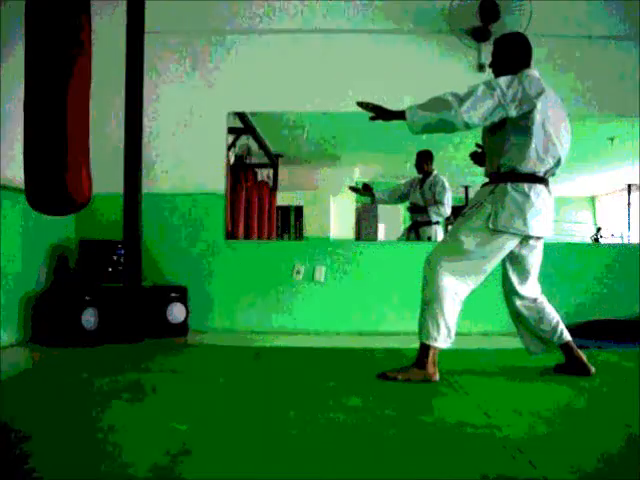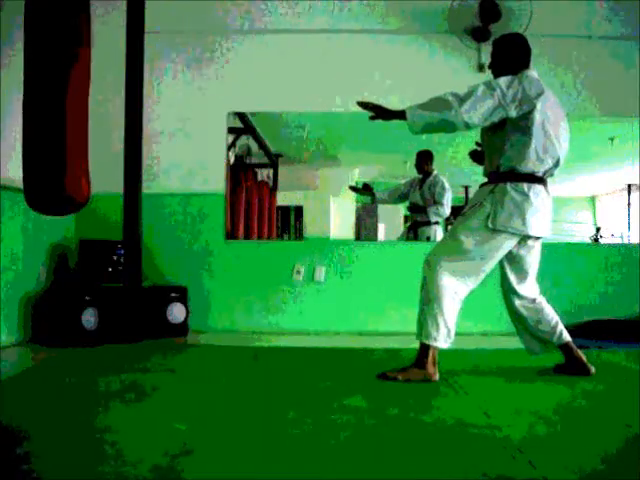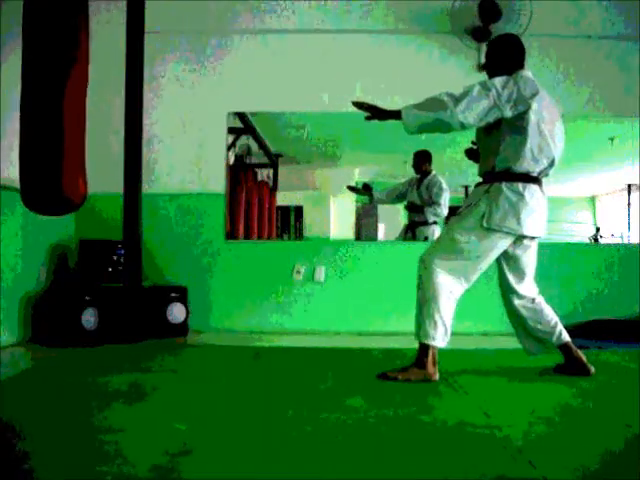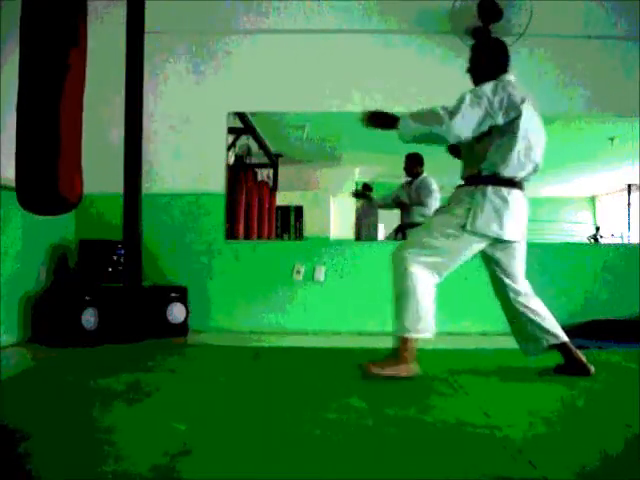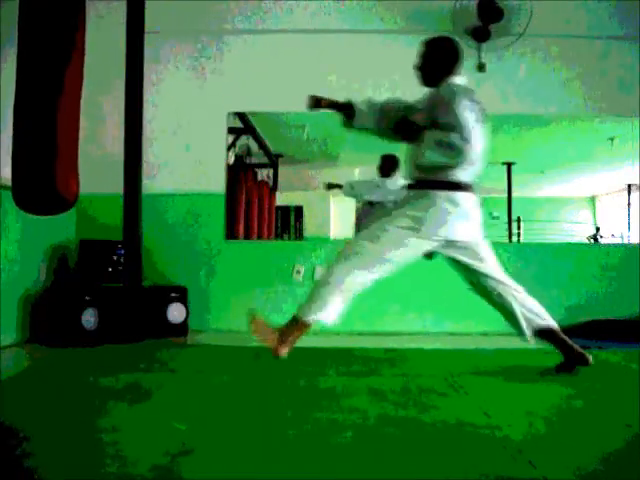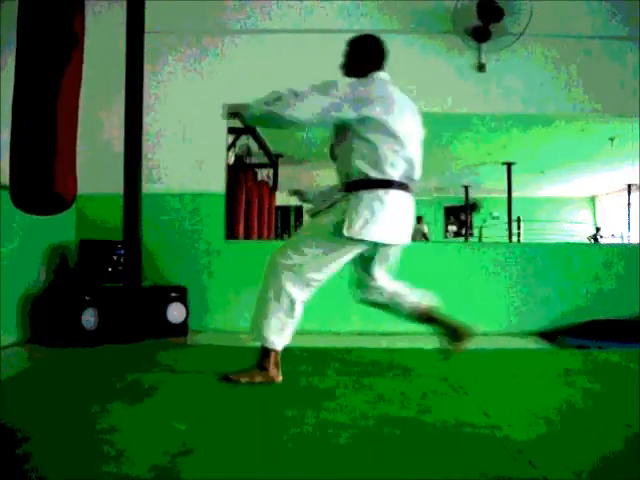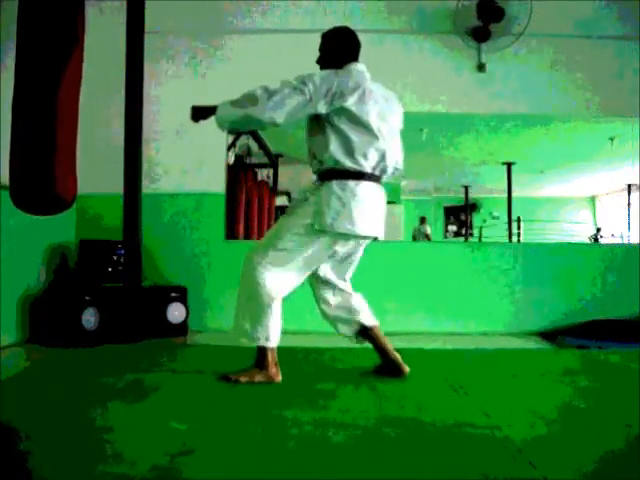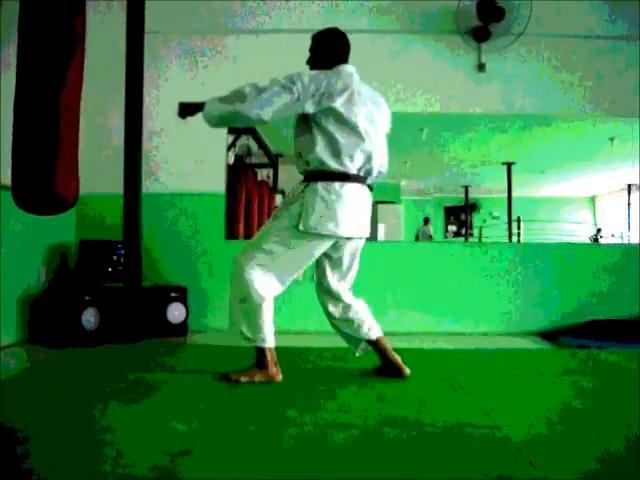
dt=0.2s
person 1, frame 1
left shoulder: (516, 86)
right shoulder: (552, 101)
left elbow: (460, 109)
left wrist: (398, 114)
right wrist: (494, 159)
left hip: (510, 198)
right hip: (537, 201)
left knee: (443, 266)
right knee: (523, 290)
left ankle: (425, 363)
right ankle: (575, 358)
person 1, frame 2
left shoulder: (516, 86)
right shoulder: (549, 101)
left elbow: (460, 109)
left wrist: (397, 114)
left hip: (509, 198)
right hip: (534, 201)
left knee: (442, 266)
right knee: (520, 290)
left ankle: (425, 363)
right ankle: (575, 358)
person 1, frame 3
left shoulder: (511, 87)
right shoulder: (544, 101)
left elbow: (455, 109)
left wrist: (392, 114)
left hip: (504, 197)
right hip: (530, 201)
left knee: (438, 265)
right knee: (519, 289)
left ankle: (426, 363)
right ankle: (574, 358)
person 1, frame 4
left shoulder: (496, 92)
right shoulder: (521, 104)
left elbow: (450, 123)
left wrist: (394, 123)
right wrist: (469, 154)
left hip: (485, 200)
right hip: (509, 203)
left knee: (411, 258)
right knee: (514, 289)
left ankle: (405, 355)
right ankle: (573, 358)
person 1, frame 5
left shoulder: (454, 97)
right shoulder: (434, 101)
left elbow: (461, 147)
right elbow: (389, 116)
left wrist: (418, 134)
right wrist: (337, 105)
left hip: (434, 204)
right hip: (457, 206)
left knee: (355, 259)
right knee: (494, 282)
left ankle: (285, 337)
right ankle: (569, 349)
person 1, frame 6
left shoulder: (355, 92)
right shoulder: (405, 105)
left elbow: (293, 106)
left wrist: (245, 110)
left hip: (365, 206)
right hip: (397, 206)
left knee: (288, 269)
right knee: (373, 285)
left ankle: (268, 366)
right ankle: (448, 325)
person 1, frame 7
left shoulder: (332, 83)
right shoulder: (387, 98)
left elbow: (271, 105)
right elbow: (394, 162)
left wrist: (214, 111)
left hip: (337, 197)
right hip: (370, 198)
left knee: (263, 265)
right knee: (329, 280)
left ankle: (267, 365)
right ankle: (389, 357)
person 1, frame 8
left shoulder: (321, 82)
right shoulder: (374, 99)
left elbow: (259, 101)
right elbow: (378, 164)
left wrist: (202, 107)
left hip: (323, 197)
right hip: (357, 200)
left knee: (252, 267)
right knee: (336, 291)
left ankle: (266, 365)
right ankle: (392, 361)
